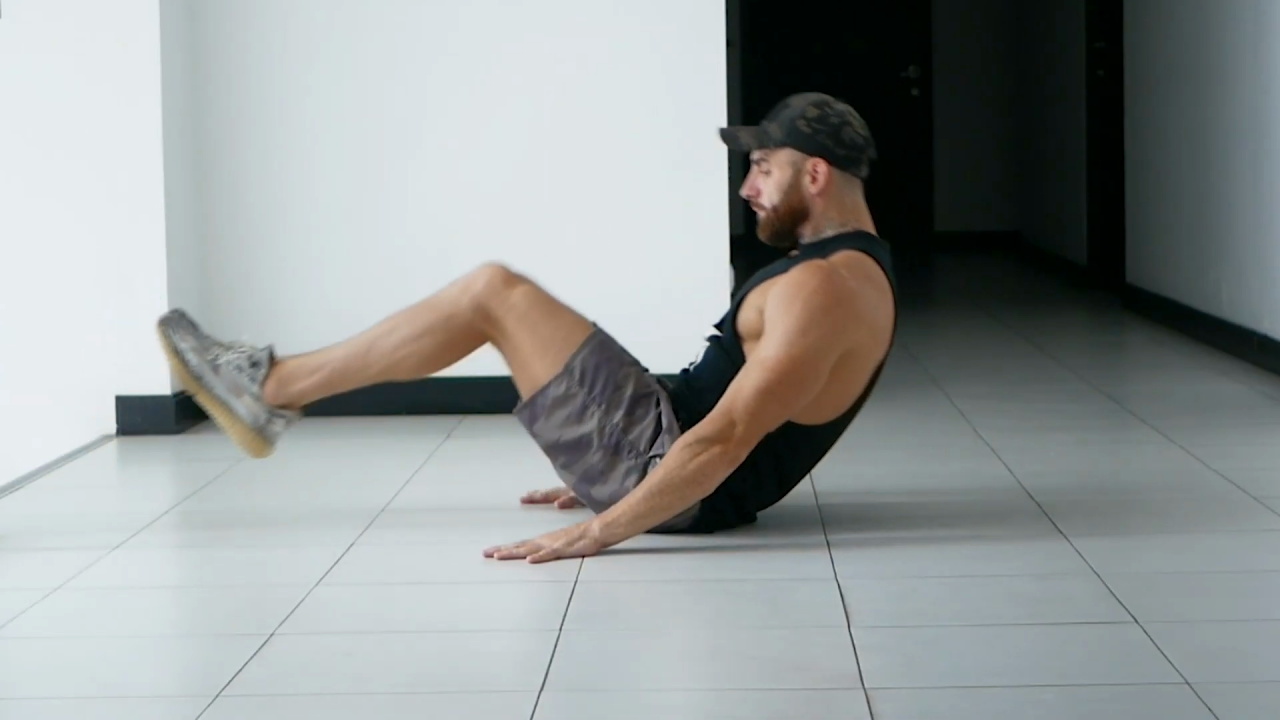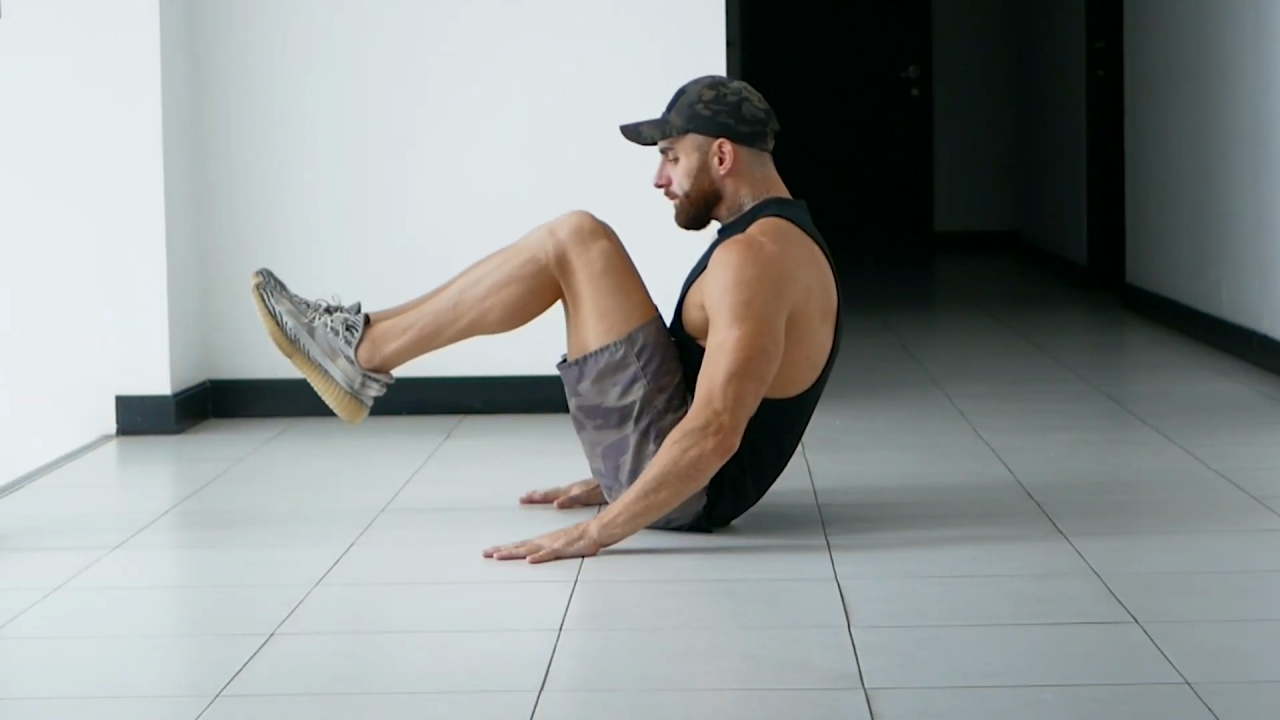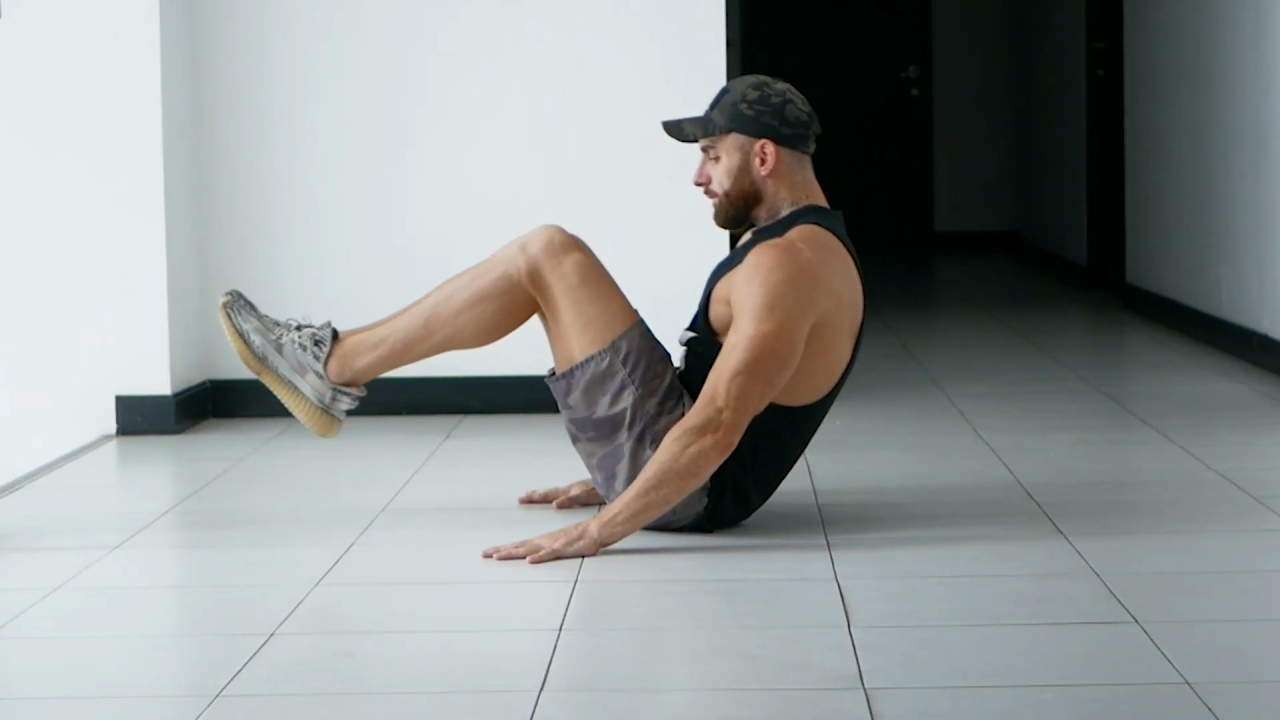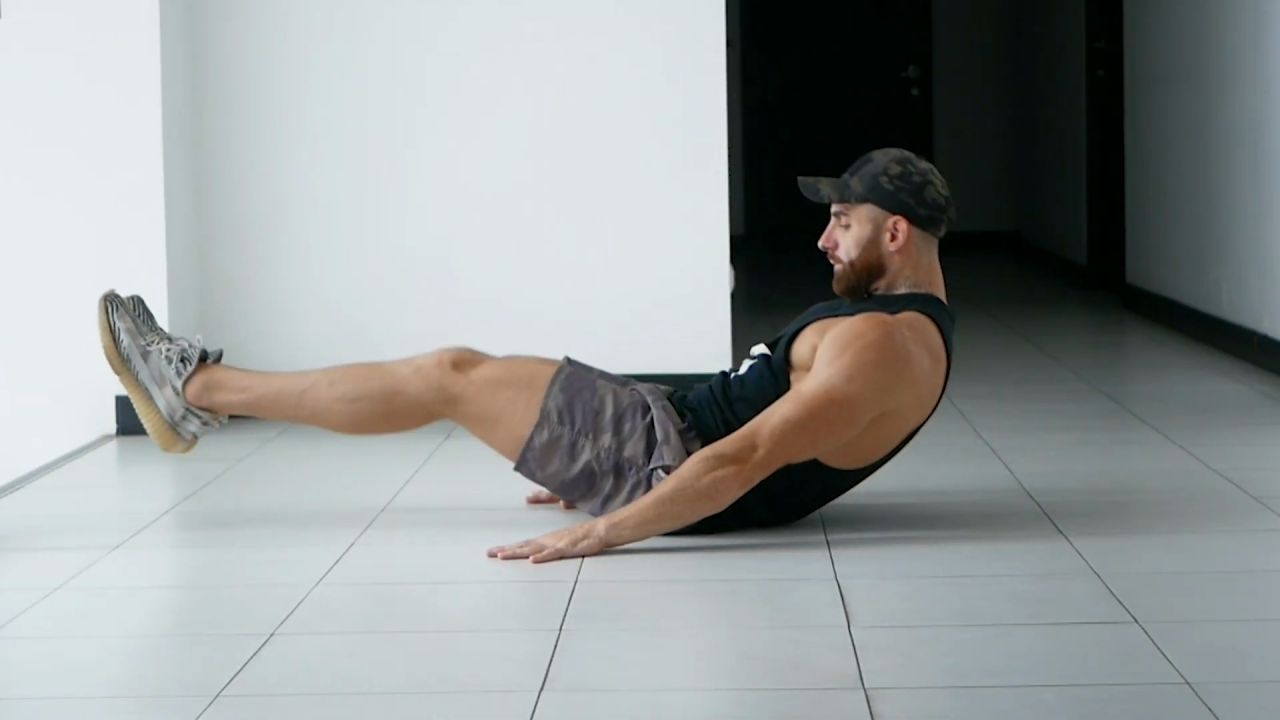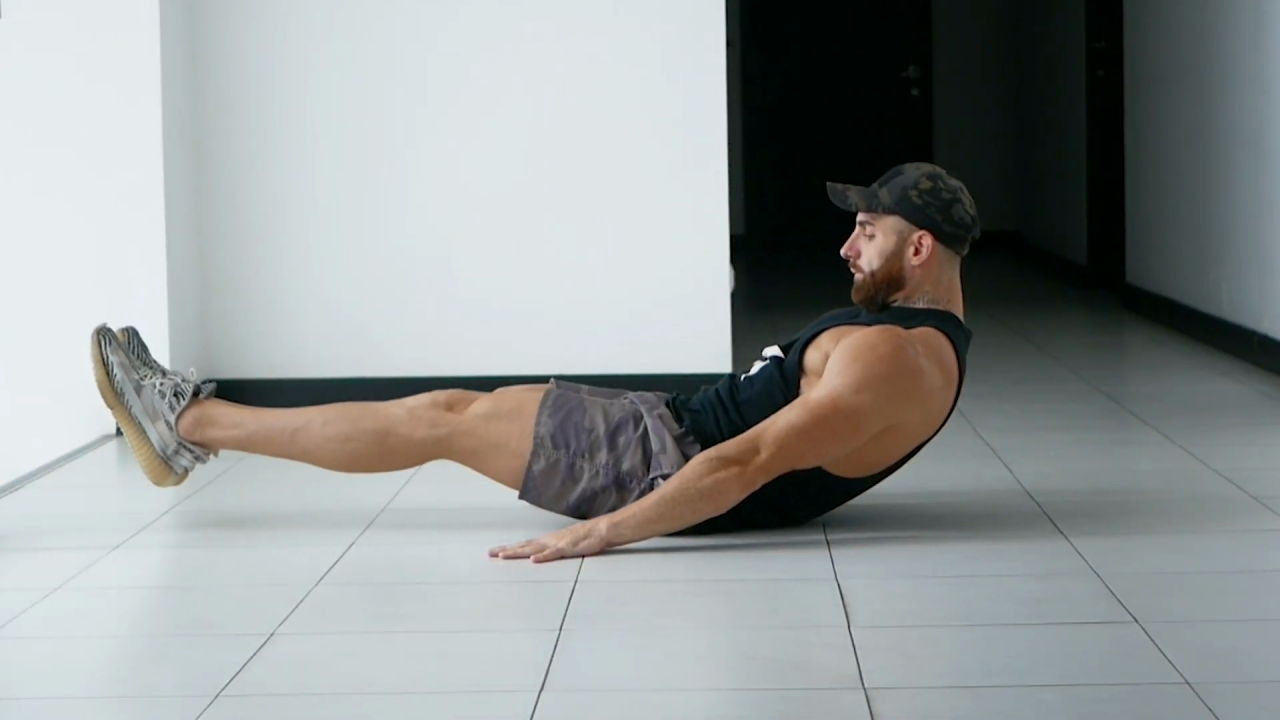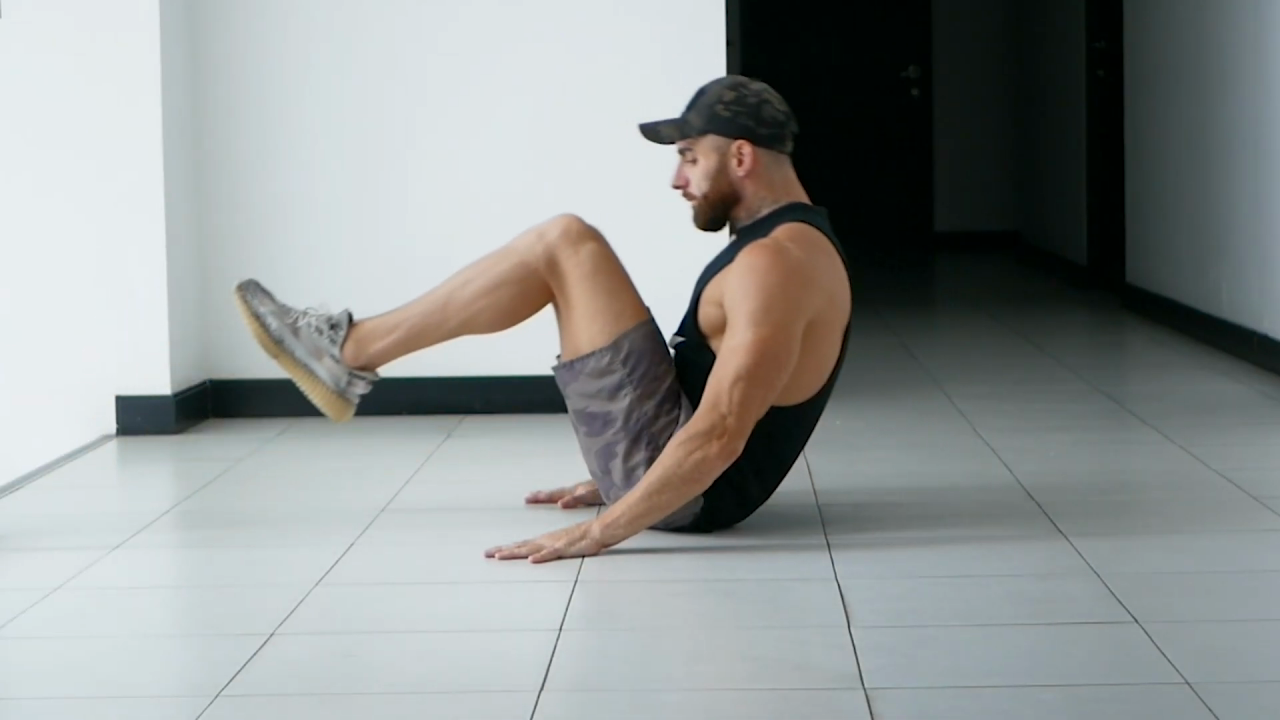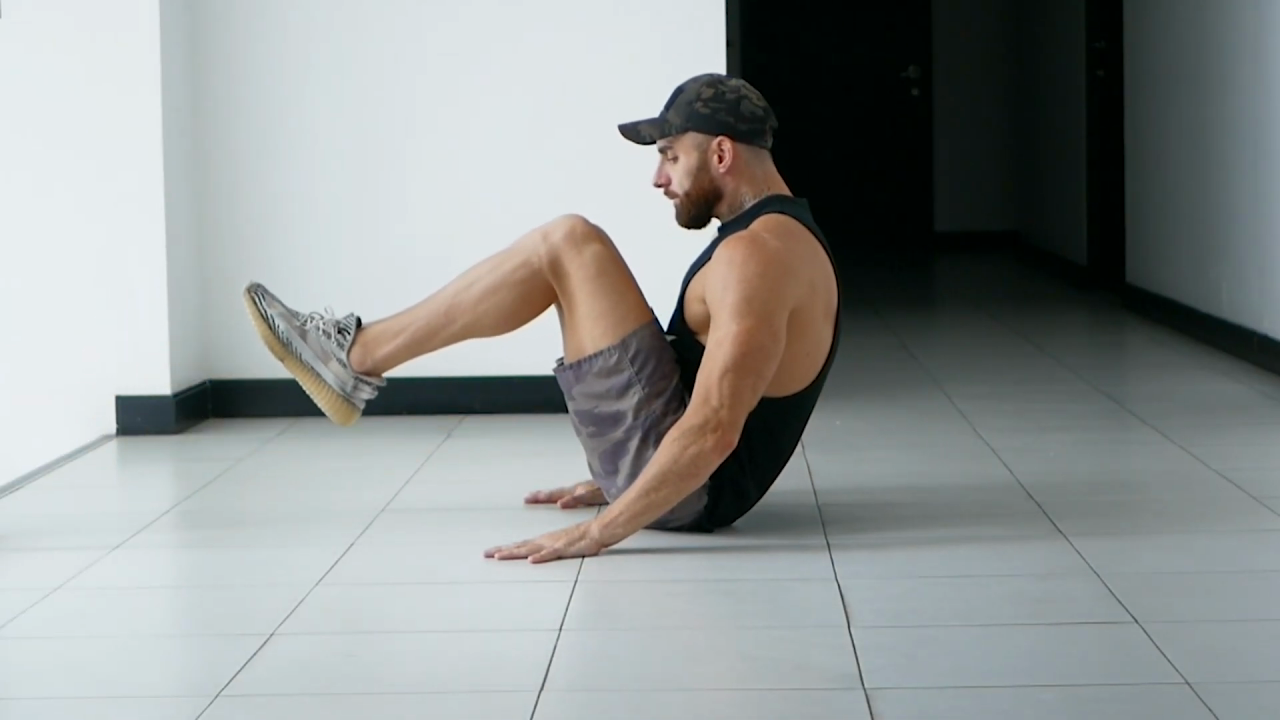
dt=0.4s
person 1, frame 1
left shoulder: (826, 289)
right shoulder: (849, 265)
left elbow: (725, 440)
left wrist: (597, 532)
right wrist: (605, 465)
left hip: (675, 475)
right hip: (671, 442)
left knee: (495, 289)
right knee: (499, 301)
left ankle: (269, 389)
right ankle: (271, 387)
person 1, frame 2
left shoulder: (752, 256)
right shoulder: (777, 236)
left elbow: (714, 433)
left wrist: (598, 532)
right wrist: (618, 475)
left hip: (689, 488)
right hip: (680, 467)
left knee: (576, 238)
right knee: (569, 250)
left ankle: (362, 352)
right ankle: (367, 348)
person 1, frame 3
left shoulder: (787, 263)
right shoulder: (808, 244)
left elbow: (714, 429)
left wrist: (599, 531)
right wrist: (616, 480)
left hip: (692, 488)
right hip: (688, 474)
left knee: (548, 254)
right knee: (547, 263)
left ankle: (334, 366)
right ankle: (339, 362)
person 1, frame 4
left shoulder: (882, 345)
right shoulder: (902, 320)
left elbow: (743, 461)
left wrist: (602, 532)
right wrist: (604, 480)
left hip: (671, 457)
right hip: (681, 437)
left knee: (448, 375)
right knee: (464, 372)
left ankle: (197, 390)
person 1, frame 5
left shoulder: (897, 360)
right shoulder: (917, 330)
left elbow: (745, 465)
left wrist: (601, 531)
left hip: (670, 460)
right hip: (679, 429)
left knee: (443, 419)
right knee: (466, 409)
left ankle: (189, 423)
person 1, frame 6
left shoulder: (775, 262)
right shoulder: (792, 240)
left elbow: (719, 437)
left wrist: (597, 532)
right wrist: (617, 474)
left hip: (687, 492)
right hip: (687, 470)
left knee: (564, 243)
right knee: (560, 259)
left ankle: (347, 354)
right ankle: (350, 351)
person 1, frame 7
left shoulder: (755, 254)
right shoulder: (775, 234)
left elbow: (713, 431)
left wrist: (597, 533)
right wrist: (617, 476)
left hip: (689, 488)
right hip: (688, 472)
left knee: (568, 242)
right knee: (565, 254)
left ankle: (356, 355)
right ankle: (360, 355)
